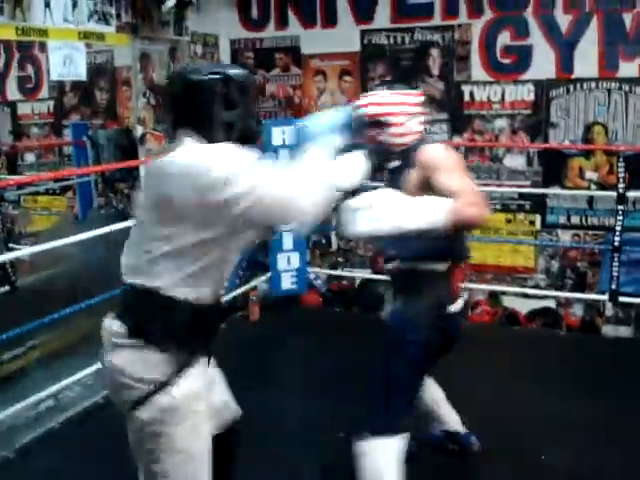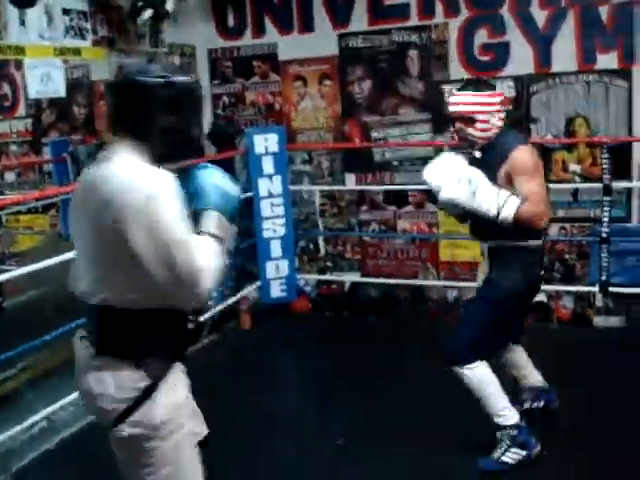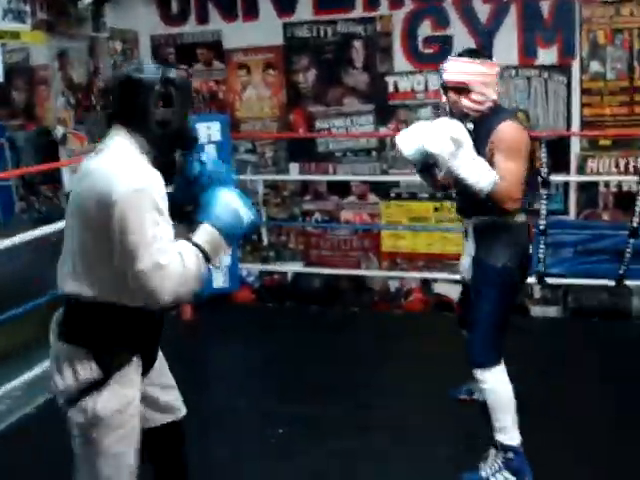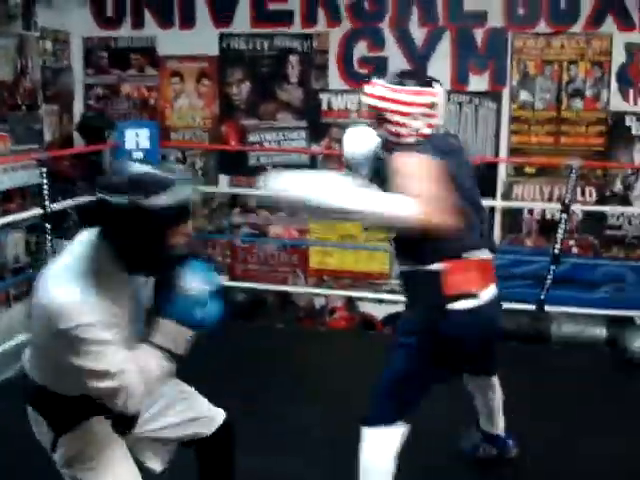
dt=0.5s
person 1, frame 1
left shoulder: (432, 156)
right shoulder: (396, 166)
left elbow: (475, 209)
right elbow: (373, 224)
left wrist: (405, 213)
right wrist: (358, 193)
left hip: (424, 305)
right hip: (424, 299)
left knee: (381, 428)
right knee: (407, 376)
right ankle: (458, 432)
person 1, frame 2
left shoulder: (518, 154)
right shoulder: (477, 155)
left elbow: (538, 216)
right elbow: (470, 208)
left wrist: (485, 197)
right wrist: (449, 189)
left hip: (514, 267)
right hip: (504, 263)
left knee: (463, 352)
right knee: (495, 334)
left ankle: (516, 436)
right ankle: (538, 391)
person 1, frame 3
left shoulder: (507, 130)
right shoulder: (464, 125)
left elbow: (509, 198)
right elbow: (454, 184)
left wrist: (461, 159)
right wrist: (426, 157)
left hip: (503, 246)
right hip: (484, 242)
left knee: (483, 351)
right knee: (473, 322)
right ankle: (492, 390)
person 1, frame 4
left shoulder: (411, 160)
right shoulder: (449, 149)
left elbow: (430, 218)
left wrist: (332, 192)
right wrist: (373, 166)
left hip: (442, 305)
right hip: (482, 298)
left knee: (384, 420)
right knee: (479, 371)
right ankle: (496, 439)
person 2, frame 1
left shoulder: (169, 167)
right shoulder: (210, 167)
right elbow: (298, 198)
right wrist: (357, 159)
left hip: (175, 343)
right hip: (157, 354)
left knee: (220, 424)
person 2, frame 2
left shoulder: (95, 177)
right shoulder: (147, 185)
right elbow: (195, 284)
left wrist: (187, 216)
right wrist: (216, 217)
left hip: (108, 352)
right hip: (134, 365)
left knee: (186, 442)
person 2, frame 3
left shoulder: (109, 163)
right shoulder: (130, 177)
right elbow: (161, 282)
right wrist: (216, 230)
left hip: (126, 340)
right hip: (100, 354)
left knee: (167, 425)
person 2, frame 4
left shoulder: (108, 243)
right shoulder: (71, 303)
right elbow: (127, 393)
left wrist: (170, 293)
right wrist: (177, 324)
left hip: (123, 379)
right hip: (77, 415)
left knee: (215, 430)
